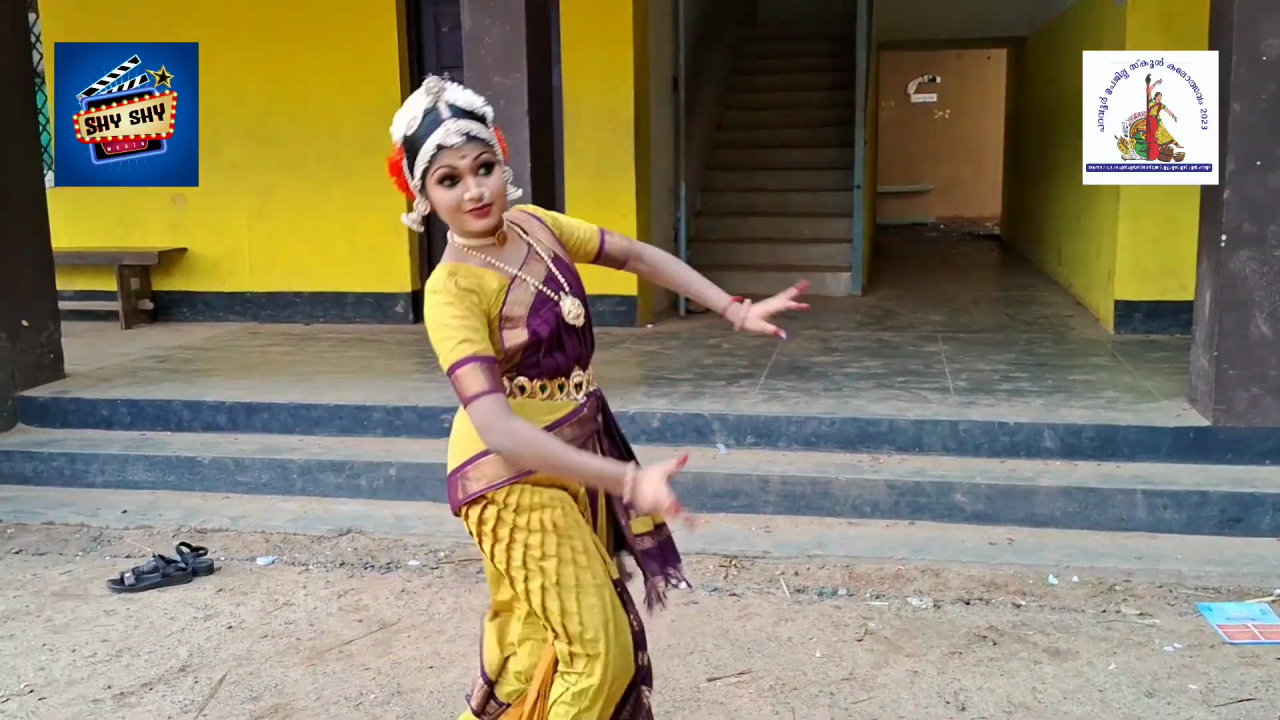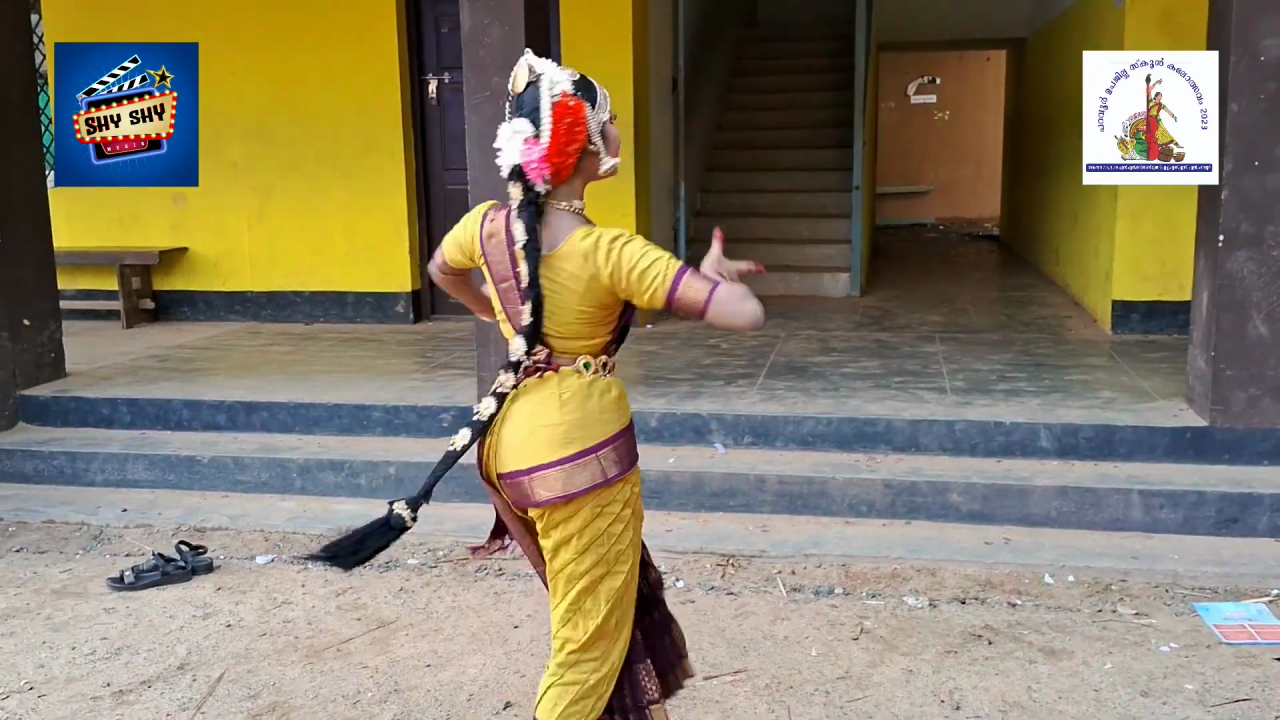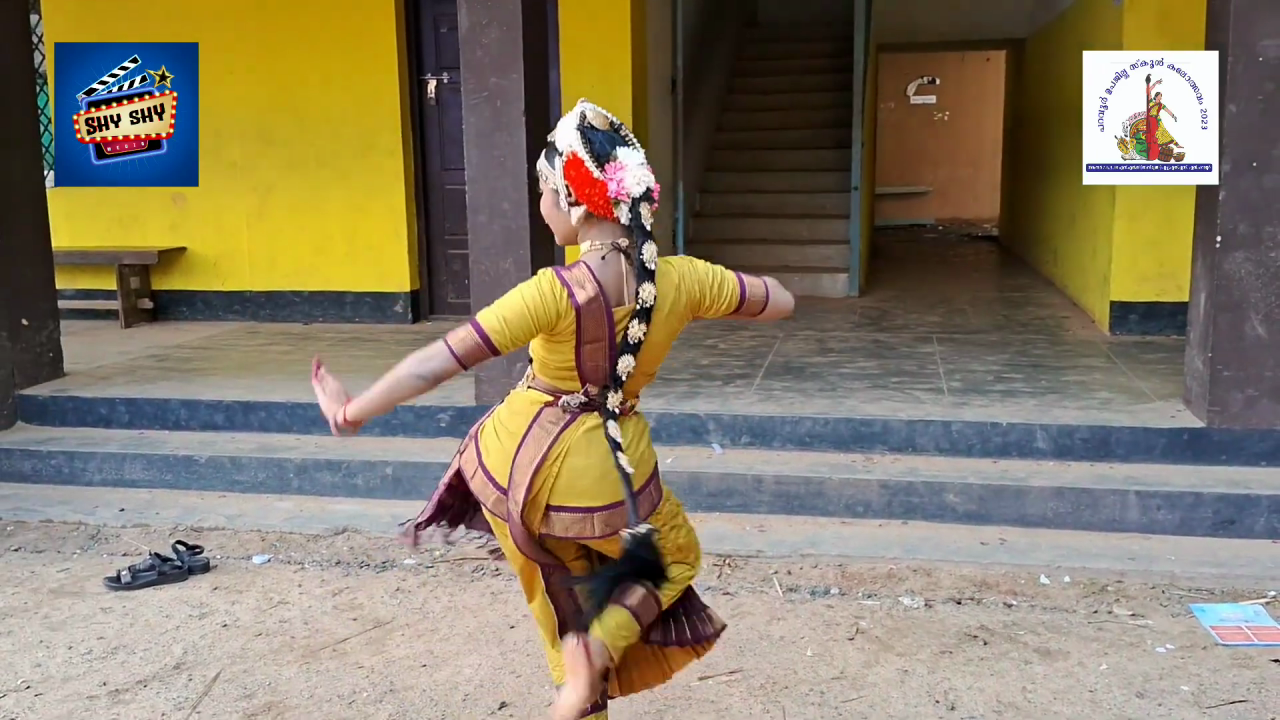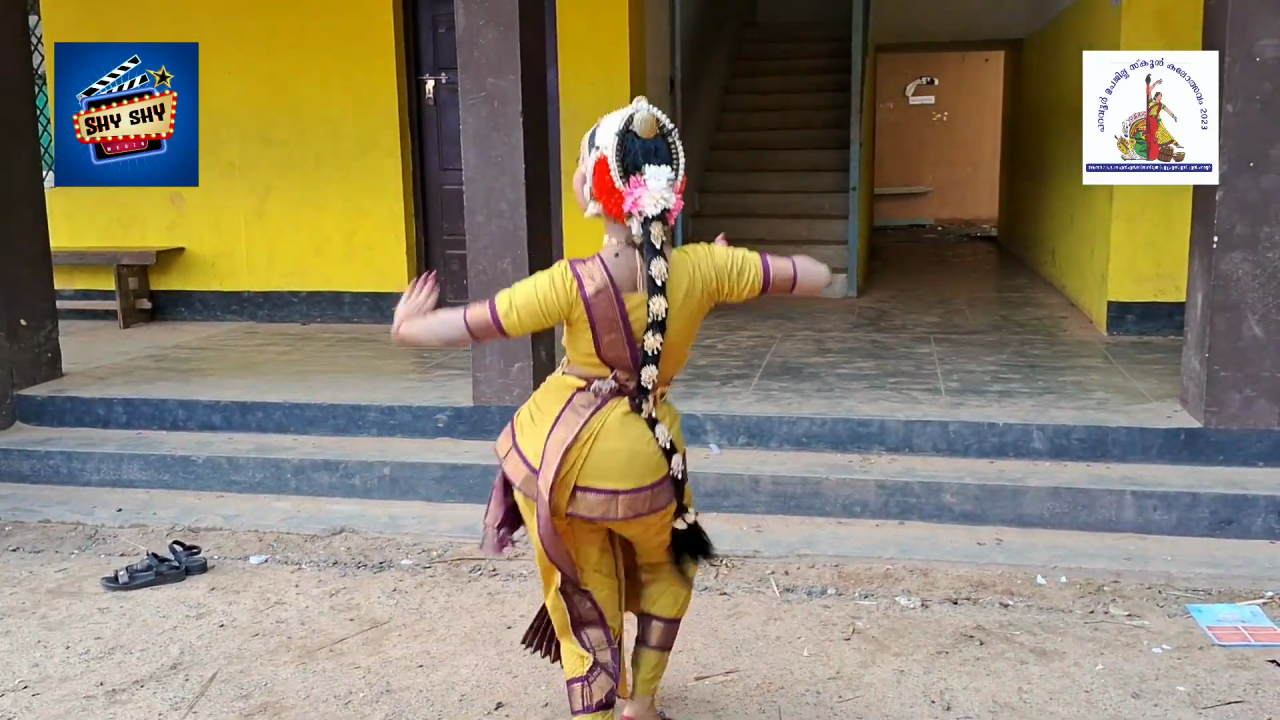
dt=0.3s
person 1, frame 1
left shoulder: (535, 228)
right shoulder: (452, 292)
left elbow: (638, 255)
right elbow: (491, 424)
left wrist: (737, 309)
right wrist: (625, 482)
left hip: (575, 440)
right hip: (517, 465)
left knee: (533, 644)
right knee: (598, 648)
person 1, frame 2
left shoulder: (490, 224)
right shoulder: (611, 251)
left elbow: (442, 269)
right elbow: (745, 315)
right wrist: (713, 277)
left hip: (511, 433)
right hip: (576, 448)
left knee: (613, 606)
right knee: (592, 644)
person 1, frame 3
left shoulder: (557, 294)
right shoulder: (681, 280)
left elbow: (441, 359)
right elbow: (781, 302)
left wrist: (350, 412)
left hip: (515, 460)
right hip: (601, 476)
left knee: (562, 603)
right knee: (679, 556)
right ankle: (599, 661)
person 1, frame 4
left shoulder: (574, 284)
right shoulder: (700, 269)
left elbow: (461, 327)
right elbow: (816, 277)
left wrist: (407, 324)
left hip: (553, 447)
right hip: (637, 458)
left knee: (580, 598)
right knee: (668, 559)
